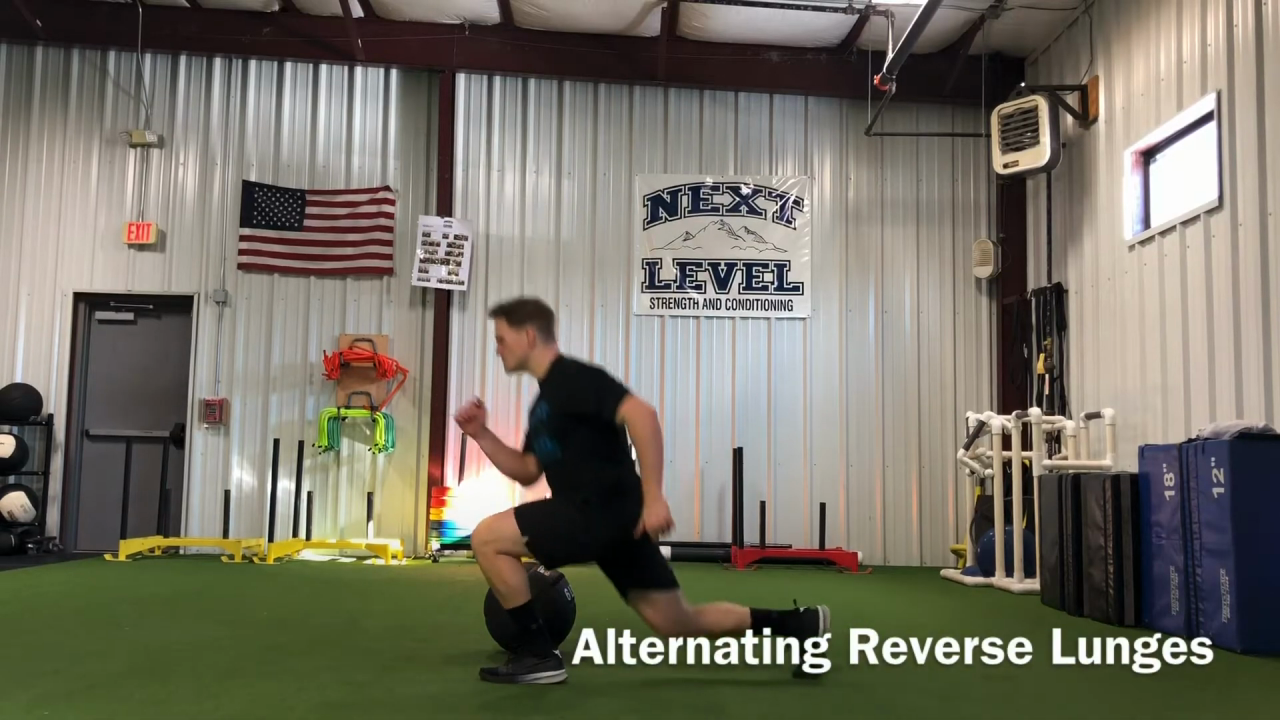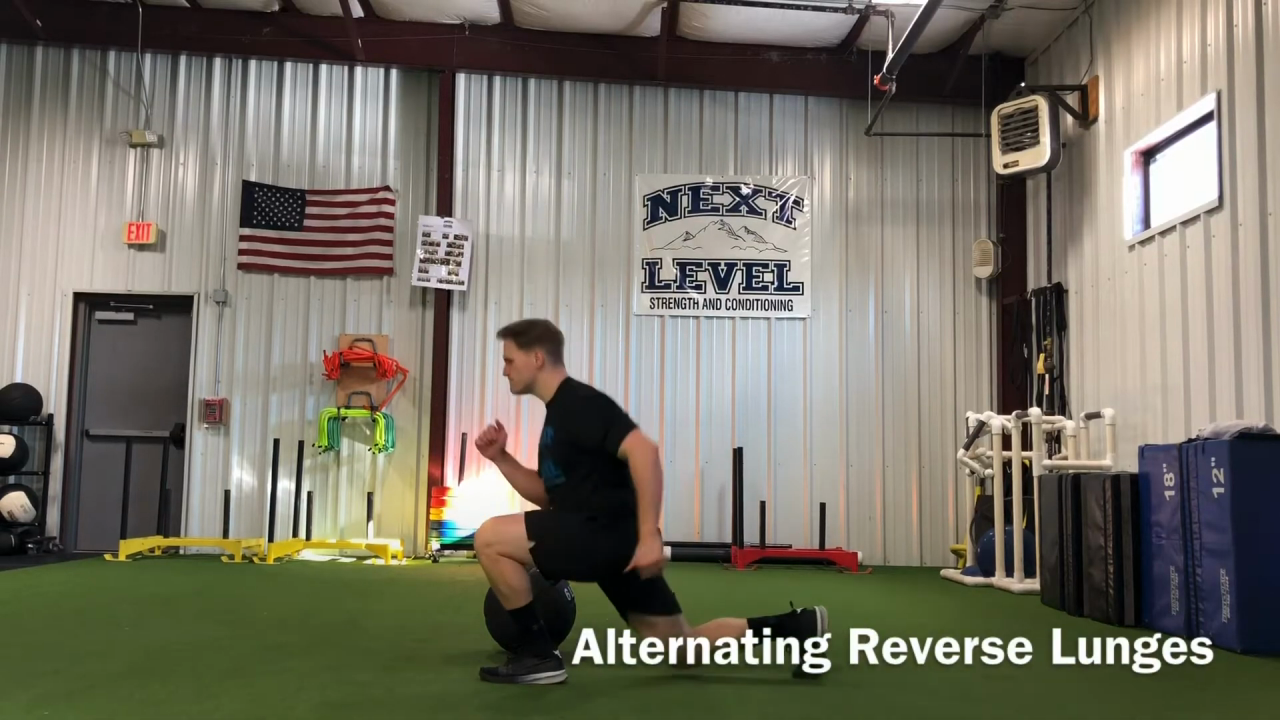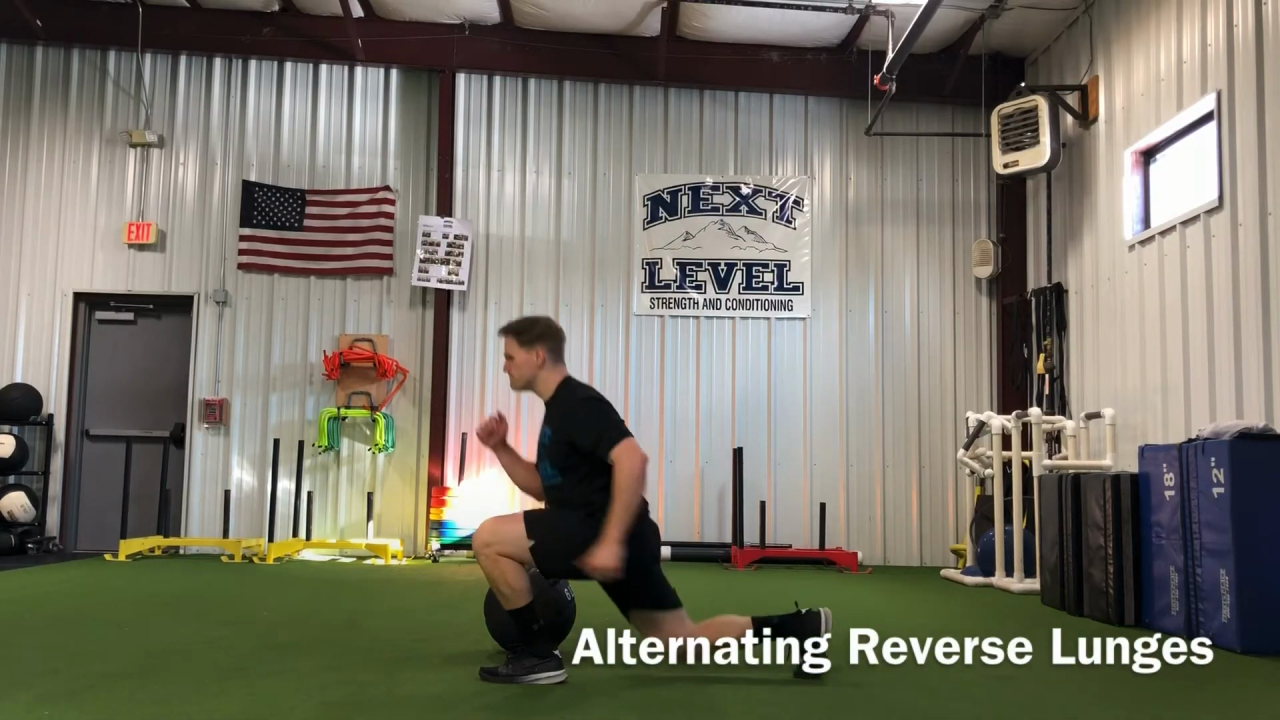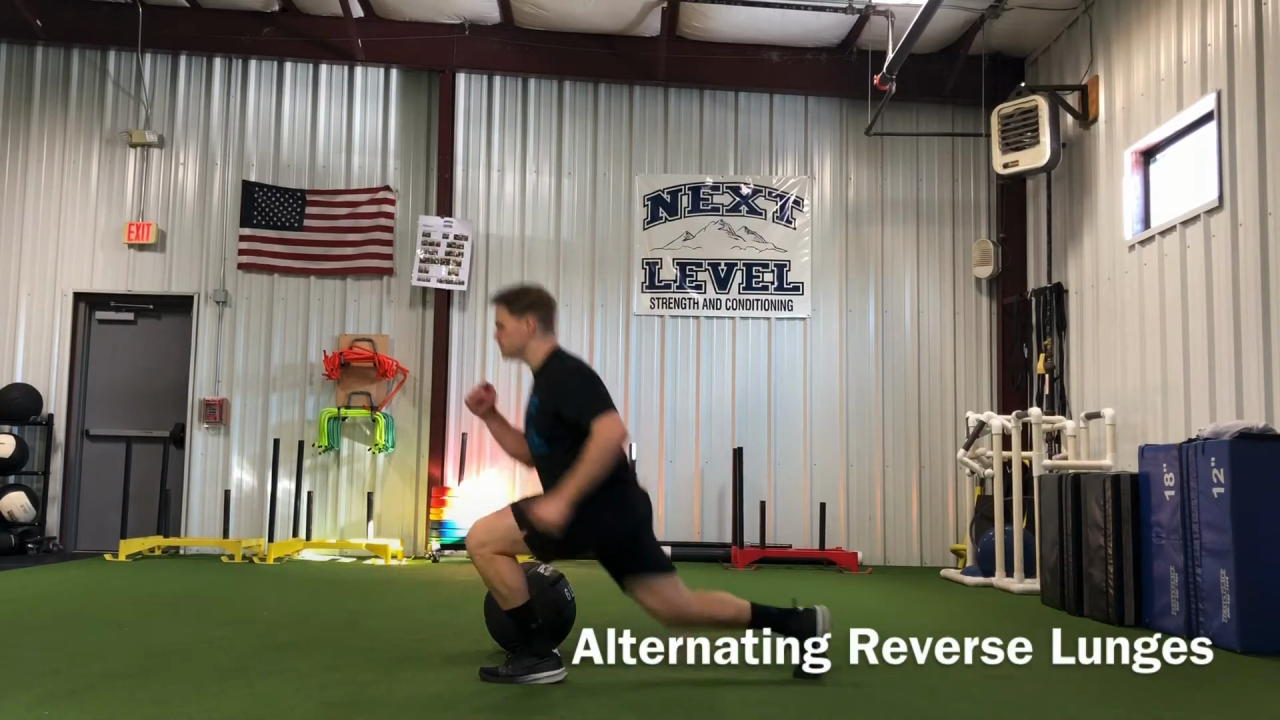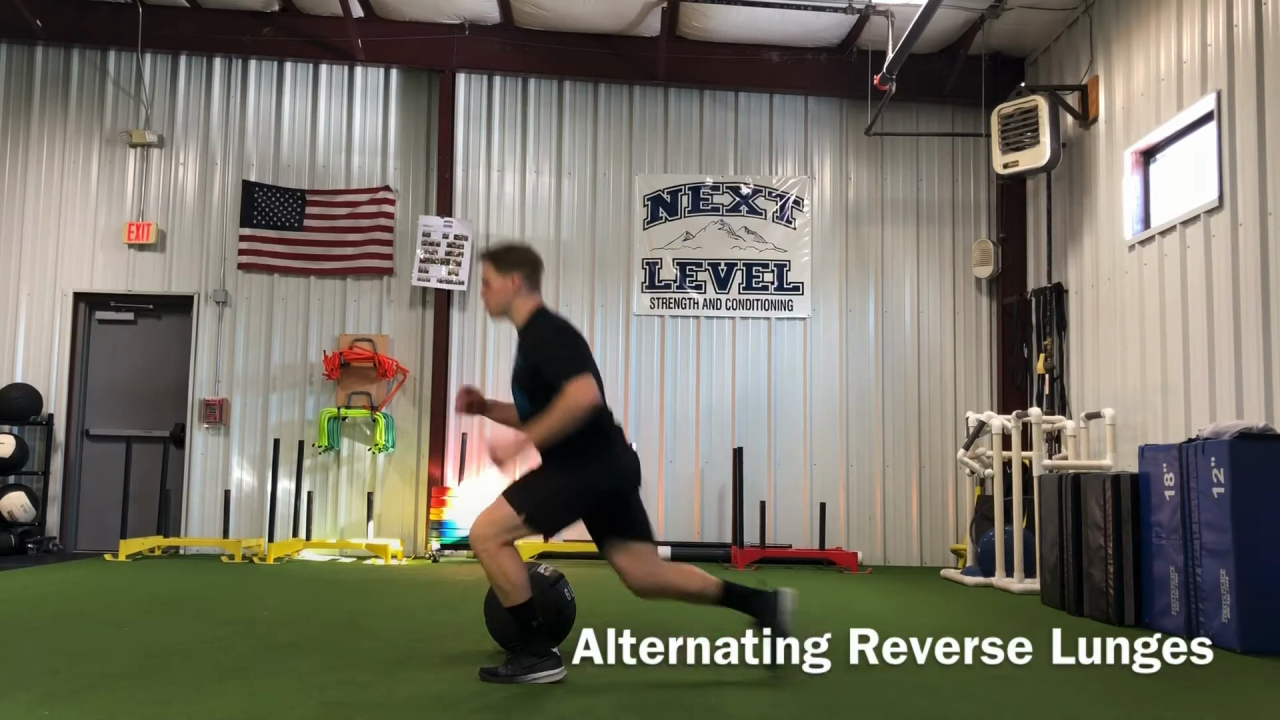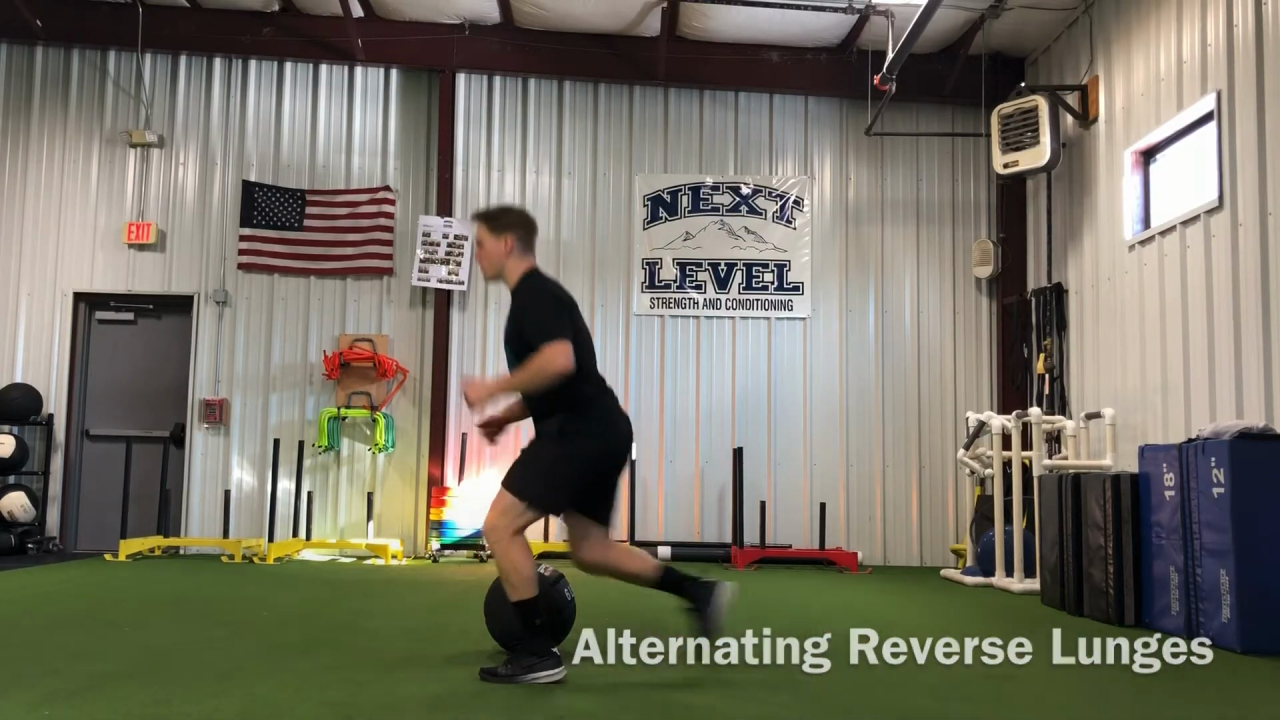
dt=0.1s
person 1, frame 1
left shoulder: (575, 380)
right shoulder: (546, 401)
left elbow: (641, 414)
right elbow: (526, 470)
left wrist: (654, 496)
right wrist: (482, 435)
left hip: (603, 510)
right hip: (615, 514)
left knee: (488, 539)
right knee: (679, 623)
left ankle: (538, 653)
right ankle: (798, 625)
person 1, frame 2
left shoulder: (580, 404)
right shoulder: (558, 414)
left elbow: (644, 451)
right elbow: (544, 492)
left wrist: (649, 534)
right wrist: (501, 458)
left hip: (606, 532)
right hip: (605, 533)
left knee: (490, 540)
right knee: (681, 642)
left ankle: (538, 653)
right ankle: (800, 627)
person 1, frame 3
left shoulder: (578, 405)
right shoulder: (557, 412)
left elbow: (632, 460)
right elbow: (542, 487)
left wrist: (610, 541)
right wrist: (501, 450)
left hip: (603, 532)
right hip: (616, 534)
left knee: (489, 540)
right knee: (683, 639)
left ankle: (537, 653)
right ankle: (803, 627)
person 1, frame 4
left shoulder: (565, 375)
right shoulder: (549, 379)
left elbow: (613, 434)
right elbow: (532, 454)
left wrist: (563, 500)
right wrist: (492, 419)
left hip: (599, 505)
right hip: (611, 505)
left knee: (487, 539)
right knee: (677, 606)
left ankle: (536, 654)
right ankle: (796, 621)
person 1, frame 5
left shoulder: (546, 335)
right shoulder: (537, 336)
left elbow: (584, 396)
right elbow: (540, 414)
left wrist: (521, 442)
right wrist: (484, 407)
left hip: (590, 462)
right hip: (603, 465)
left knee: (488, 533)
right knee: (647, 574)
left ankle: (537, 653)
right ankle: (762, 603)
person 1, frame 6
left shoulder: (534, 297)
right shoulder: (538, 295)
left elbow: (562, 362)
left wrist: (496, 388)
right wrist: (507, 415)
left hip: (581, 435)
right hip: (601, 432)
left knee: (499, 528)
right knee: (588, 545)
left ankle: (536, 653)
right ankle: (699, 591)
